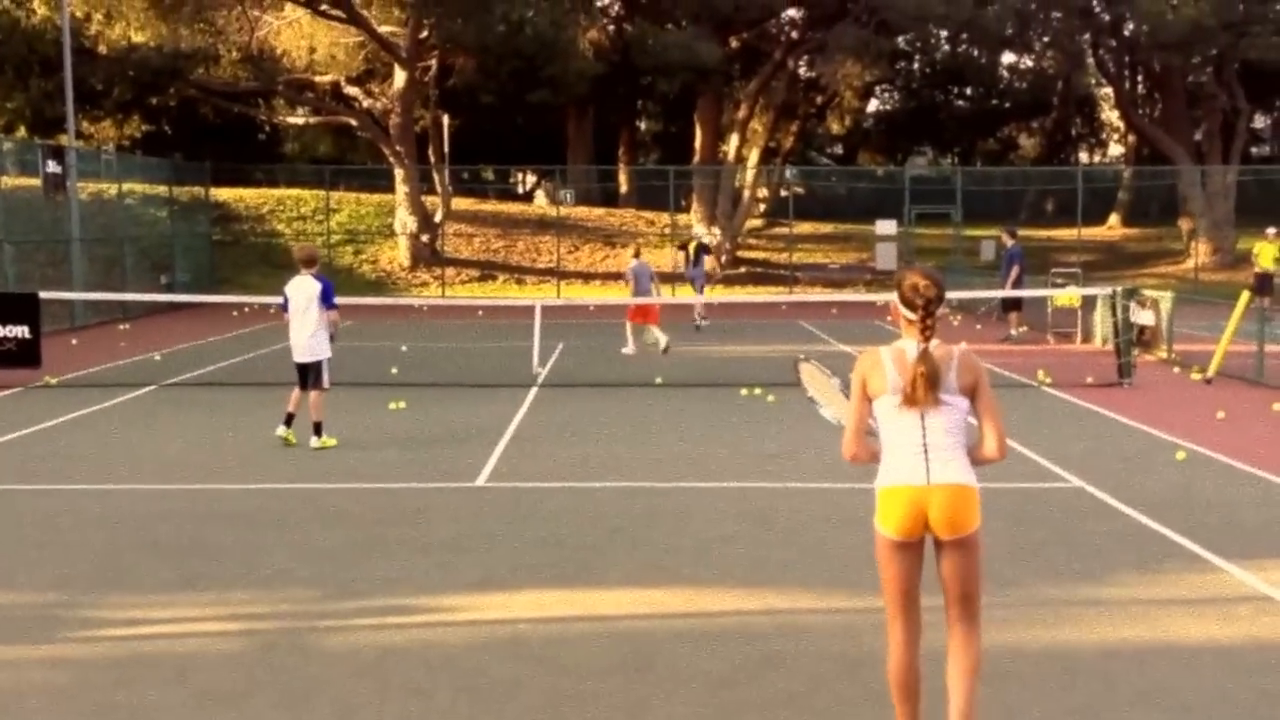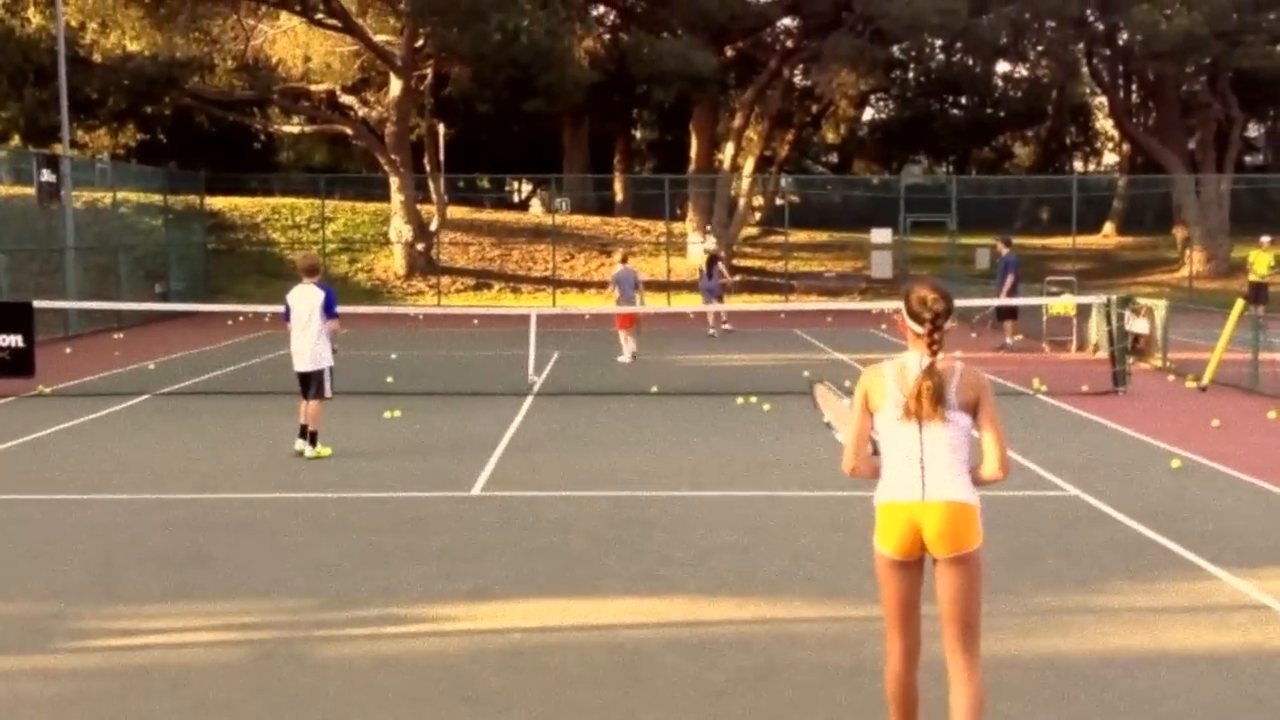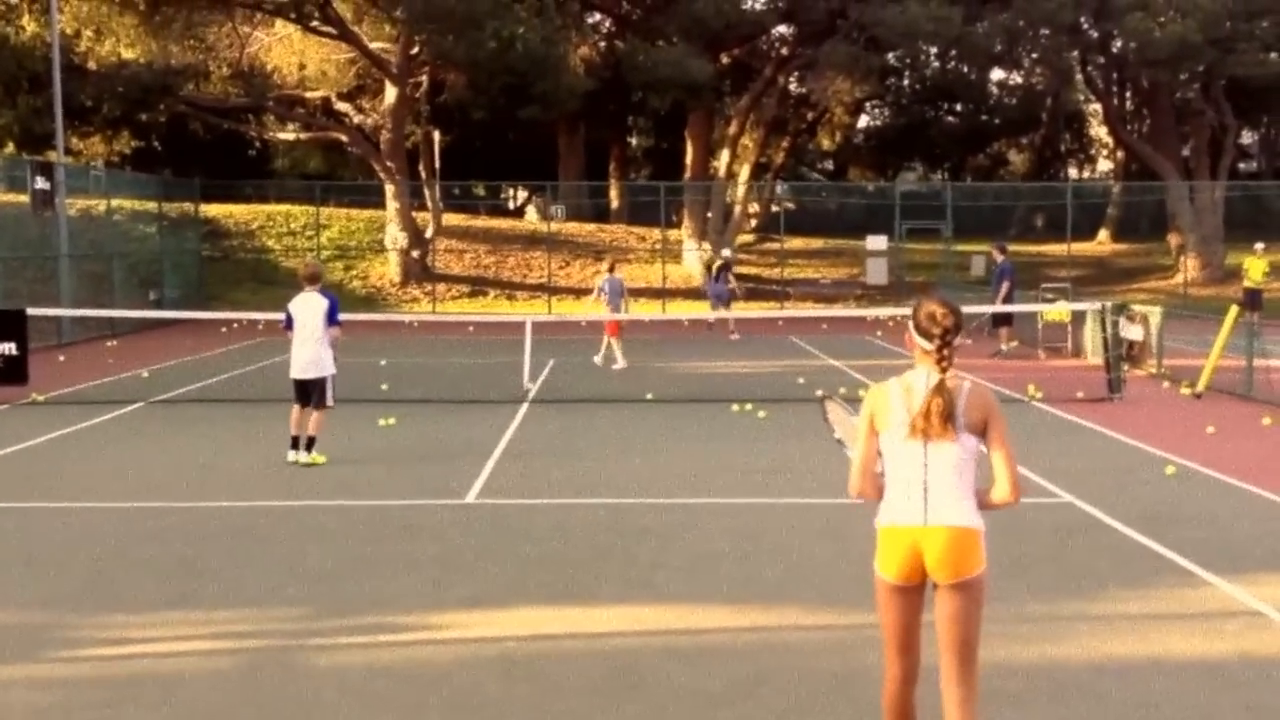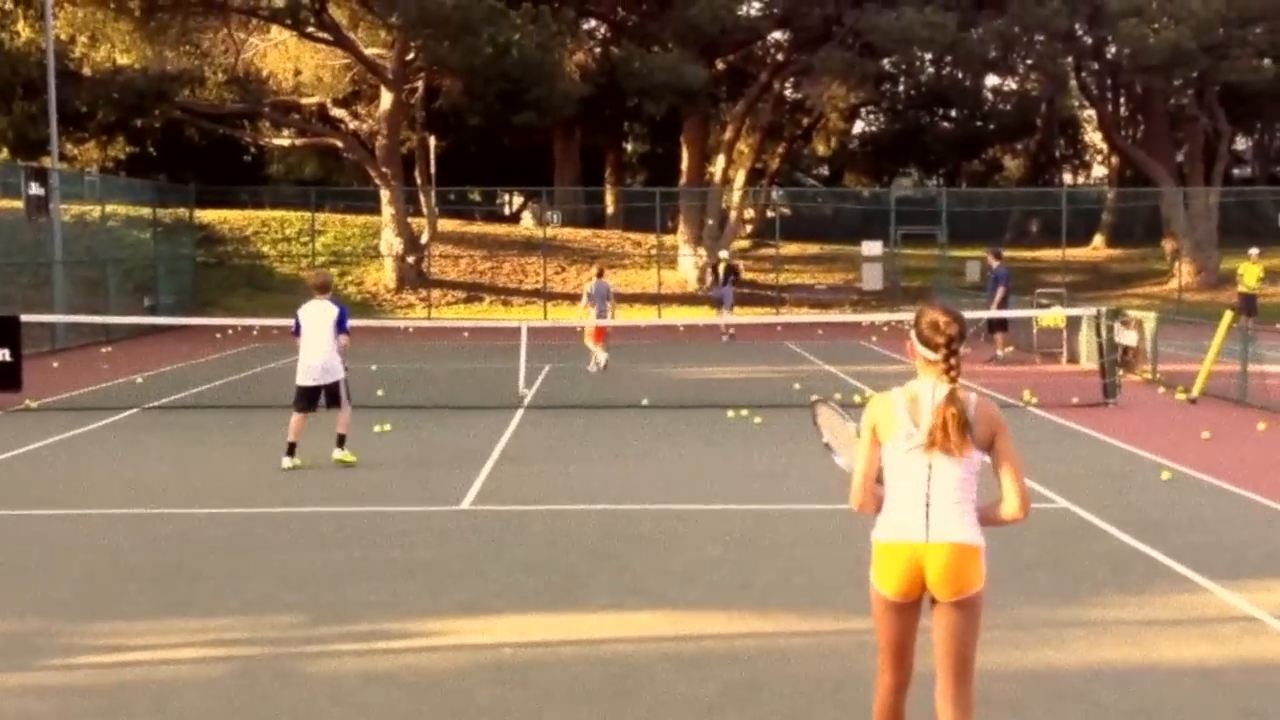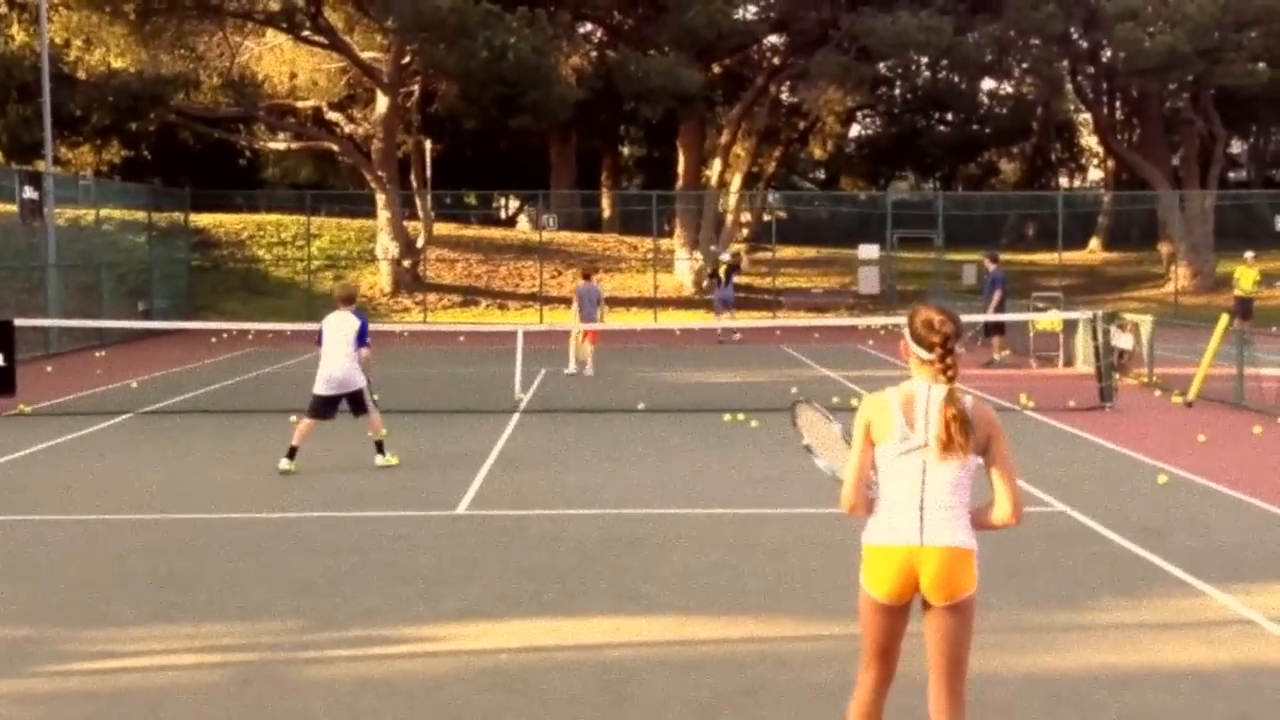
dt=0.2s
person 1, frame 1
left shoulder: (870, 365)
right shoulder: (967, 364)
left elbow: (853, 450)
right elbow: (994, 448)
left hip: (897, 499)
right hip: (956, 496)
left knee: (902, 632)
right knee: (963, 627)
person 1, frame 2
left shoulder: (873, 378)
right shoulder: (971, 380)
left elbow: (853, 464)
right elbow: (996, 466)
left hip: (895, 516)
right hip: (955, 515)
left knee: (902, 650)
right knee: (963, 656)
person 1, frame 3
left shoulder: (879, 397)
right shoulder: (979, 400)
left elbow: (860, 487)
right elbow: (1008, 490)
left hip: (897, 539)
right hip: (959, 540)
left knee: (900, 670)
right knee: (959, 683)
person 1, frame 4
left shoulder: (881, 407)
right shoulder: (986, 414)
left elbow: (861, 500)
right elbow: (1016, 507)
right wrist: (965, 515)
left hip: (895, 553)
right hip: (959, 556)
left knee: (891, 678)
person 1, frame 5
left shoulder: (876, 407)
right shoulder: (981, 416)
left elbow: (852, 502)
right elbow: (1009, 512)
right wrist: (955, 517)
left hip: (887, 556)
right hip: (952, 559)
left knee: (873, 678)
person 2, frame 1
left shoulder: (289, 286)
right shoulder: (322, 283)
left elbow: (287, 317)
right elbow: (333, 316)
right wrist: (332, 332)
left hip: (297, 344)
right hip: (317, 344)
left knee: (301, 387)
right knee: (317, 389)
left ankle: (286, 426)
right ankle: (317, 436)
person 2, frame 2
left shoulder: (291, 294)
right shoulder: (325, 292)
left elbow: (289, 326)
right elbow: (333, 325)
right wrist: (330, 344)
left hip: (298, 353)
right hip: (319, 353)
left knee: (306, 397)
right knee: (316, 398)
left ankle: (301, 440)
right ankle: (312, 445)
person 2, frame 3
left shoulder: (293, 303)
right shoulder: (328, 300)
left elbow: (291, 334)
right elbow: (335, 333)
right wrist: (332, 351)
left hip: (298, 362)
right hip: (321, 361)
left knee: (300, 405)
right knee: (321, 407)
left ankle: (294, 450)
right ankle: (307, 452)
person 2, frame 4
left shoulder: (302, 310)
right shoulder: (338, 309)
left elbow: (299, 340)
right elbow: (343, 341)
right wrist: (342, 360)
left hip: (306, 367)
right hip: (330, 366)
left knee: (300, 412)
right knee: (344, 407)
left ankle: (289, 456)
right ankle: (340, 449)
person 2, frame 5
left shoulder: (326, 321)
right shoulder: (359, 322)
left elbow: (322, 350)
right elbow: (365, 354)
right wrist: (363, 372)
left hip: (326, 377)
right hip: (349, 376)
left knee: (310, 419)
right knee: (372, 413)
left ankle: (288, 458)
right ankle: (381, 455)
